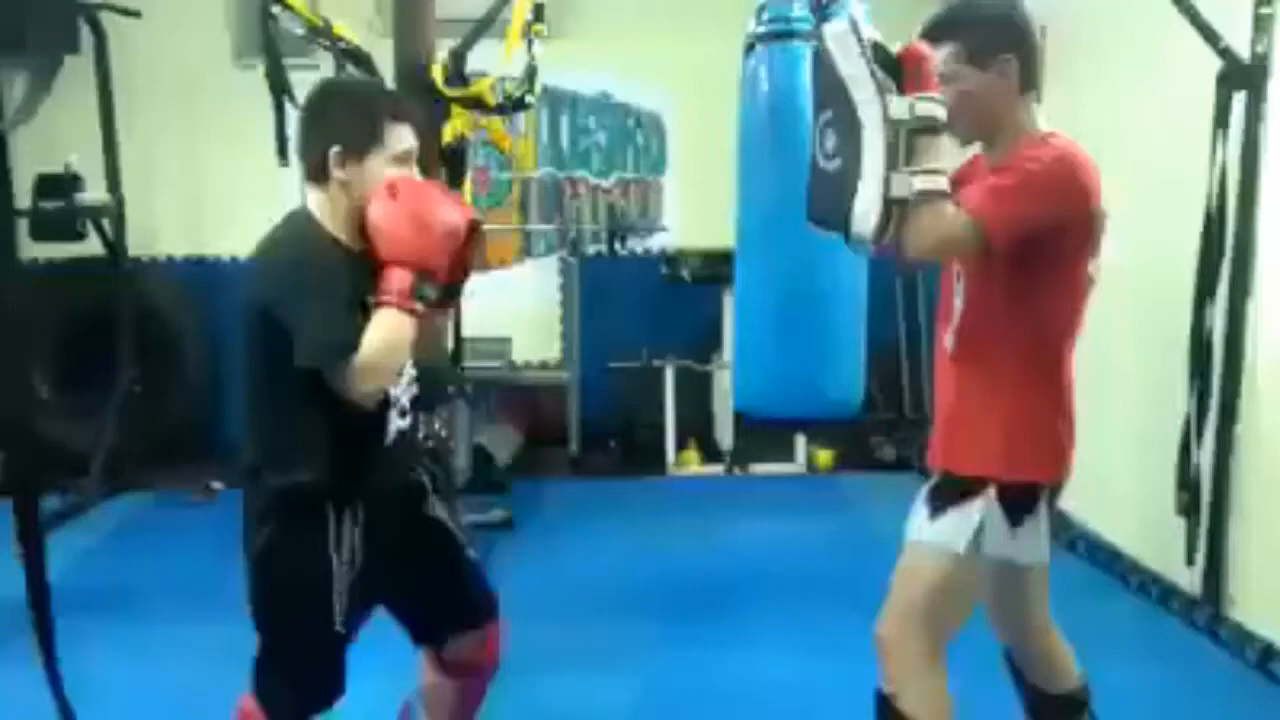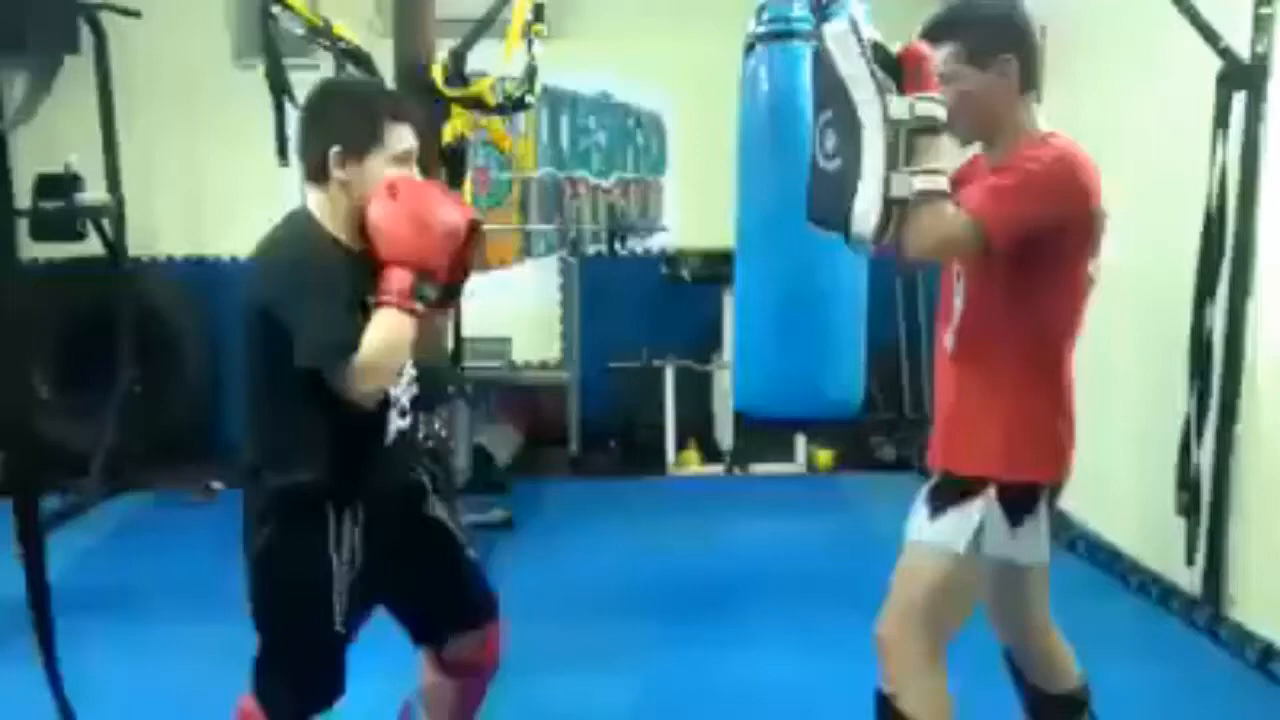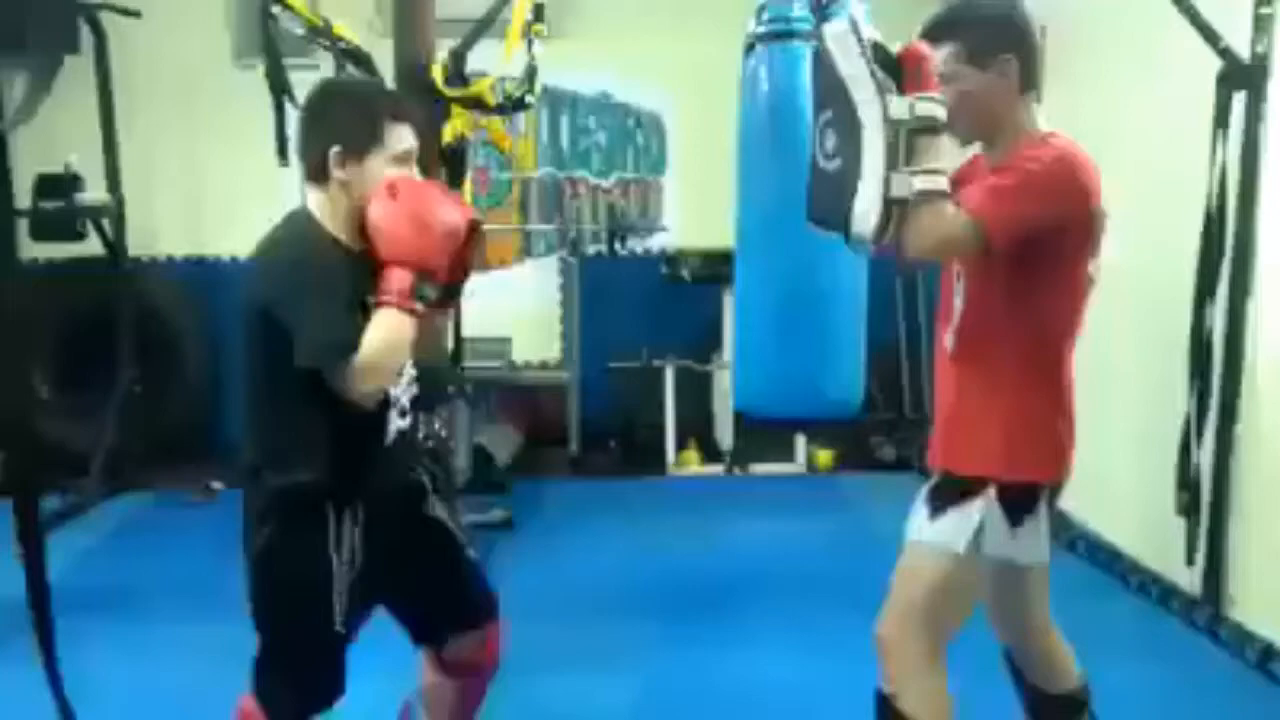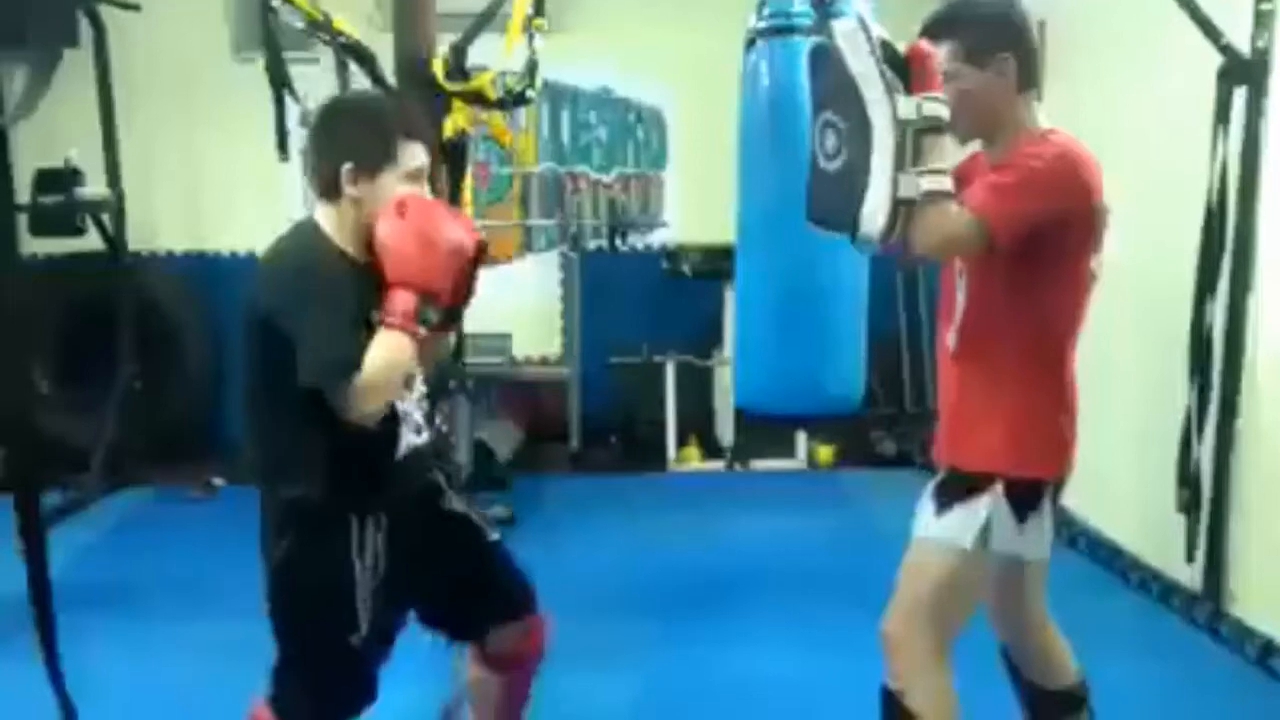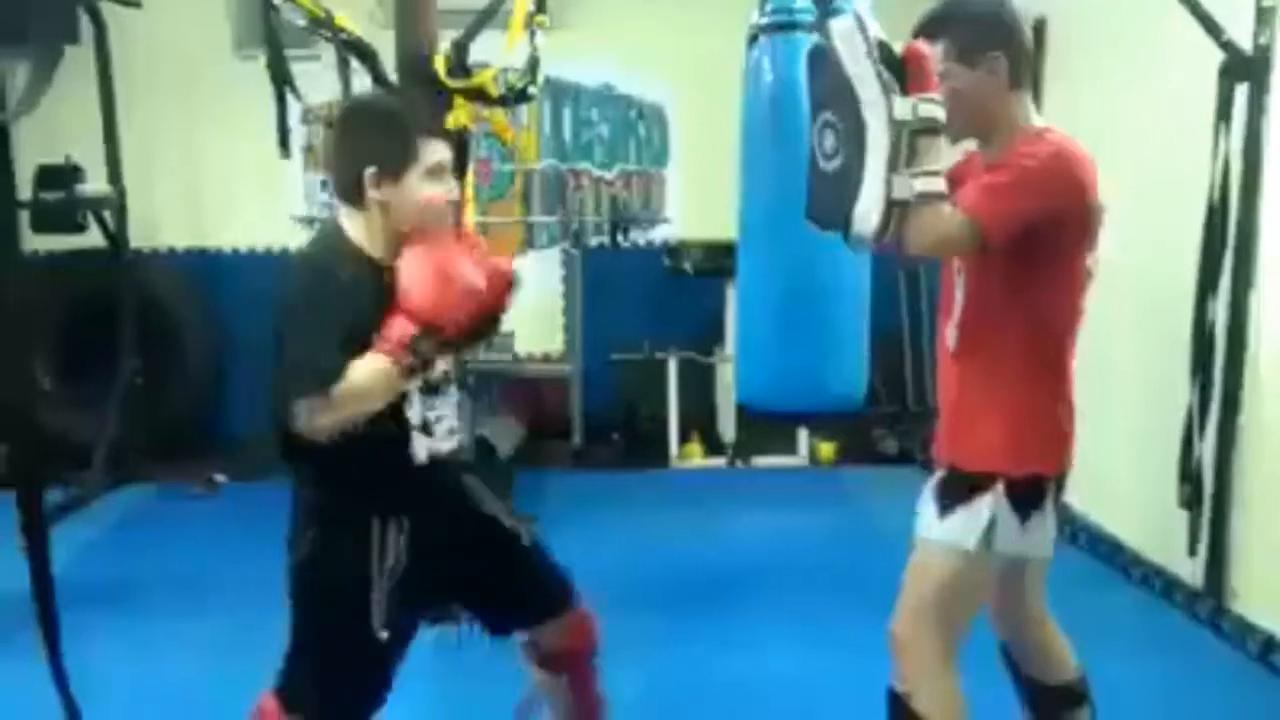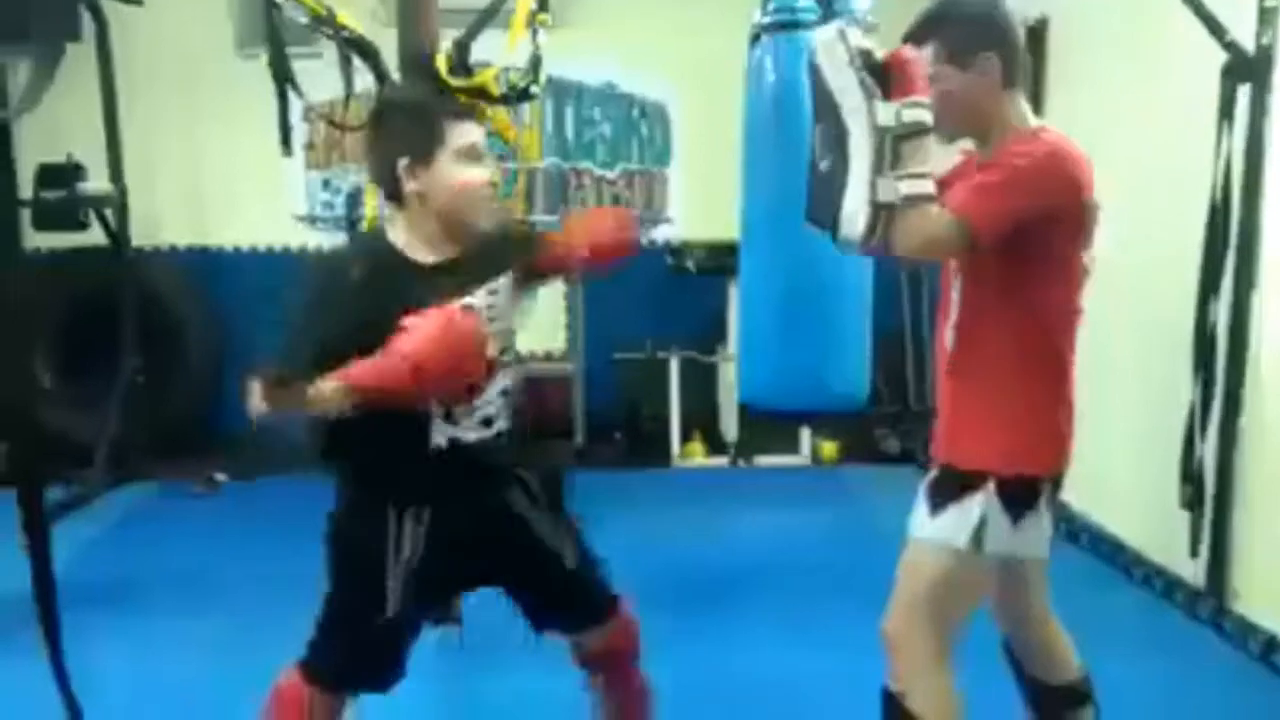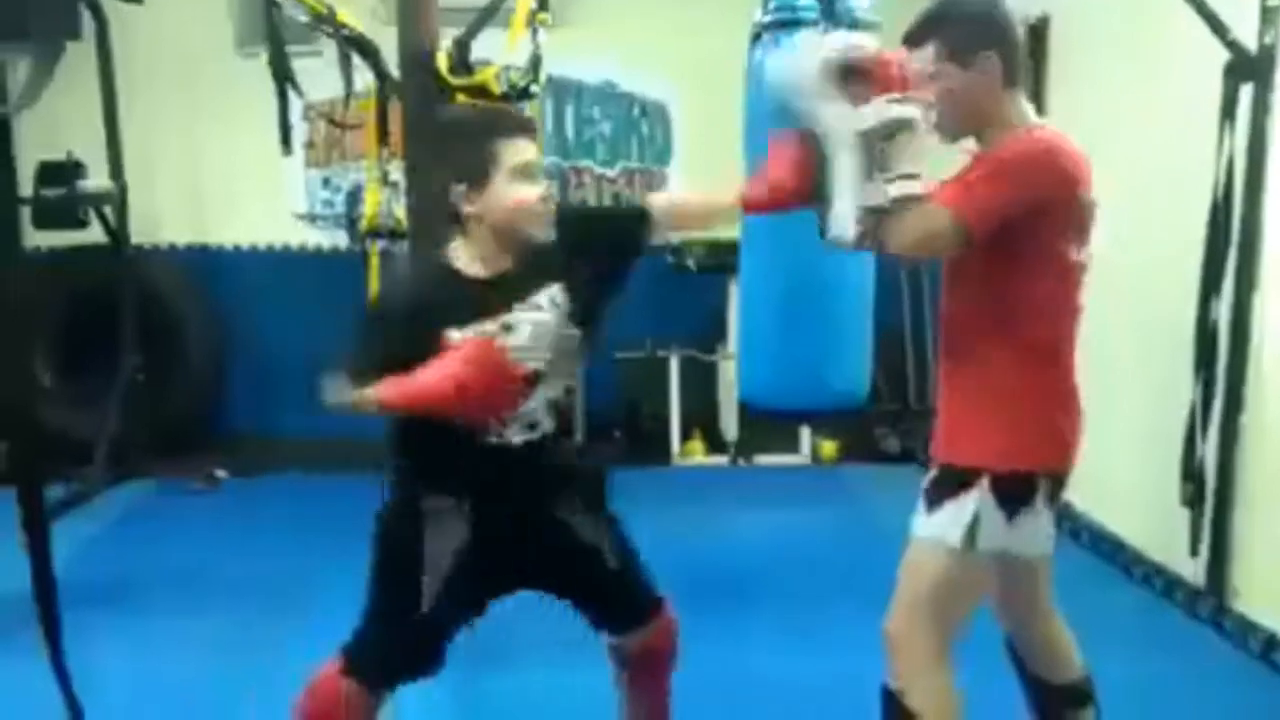
dt=0.1s
person 1, frame 1
left shoulder: (1053, 168)
right shoulder: (984, 171)
left elbow: (928, 240)
right elbow: (890, 234)
left hip: (1004, 452)
right hip: (986, 443)
left knee: (904, 639)
right knee: (1023, 625)
person 1, frame 2
left shoulder: (1053, 169)
right shoulder: (985, 171)
left elbow: (928, 240)
right elbow: (891, 235)
left hip: (1004, 452)
right hip: (987, 443)
left knee: (903, 639)
right knee: (1022, 625)
person 1, frame 3
left shoulder: (1053, 168)
right shoulder: (985, 171)
left elbow: (928, 241)
right elbow: (889, 234)
left hip: (1004, 453)
right hip: (988, 443)
left knee: (904, 640)
right knee: (1023, 625)
person 1, frame 4
left shoulder: (1054, 166)
right shoulder: (985, 168)
left elbow: (934, 239)
right elbow: (893, 231)
left hip: (1008, 447)
right hip: (989, 439)
left knee: (910, 636)
right knee: (1019, 621)
person 1, frame 5
left shoulder: (1047, 165)
right shoulder: (985, 168)
left elbow: (929, 239)
right elbow: (889, 231)
left hip: (1006, 448)
right hip: (989, 437)
left knee: (917, 637)
right knee: (1017, 618)
person 1, frame 6
left shoulder: (1043, 163)
right shoulder: (984, 168)
left elbow: (916, 239)
right elbow: (879, 234)
left wrist: (904, 123)
left hip: (1004, 446)
right hip: (993, 438)
left knee: (910, 636)
right knee: (1024, 617)
person 1, frame 7
left shoulder: (1037, 159)
right shoulder: (997, 167)
left elbow: (911, 236)
right elbow: (883, 231)
left wrist: (891, 117)
right wrist: (847, 137)
left hip: (1007, 446)
right hip: (1004, 438)
left knee: (912, 638)
right knee: (1029, 615)
person 2, frame 1
left shoulder: (363, 244)
right shoulder: (294, 261)
left elbow: (406, 348)
right elbow: (363, 376)
left wrist: (437, 272)
right wrist: (409, 277)
left hip: (388, 488)
right hip: (314, 510)
left knee: (471, 635)
person 2, frame 2
left shoulder: (363, 244)
right shoulder: (294, 260)
left elbow: (404, 348)
right elbow: (363, 376)
left wrist: (437, 271)
right wrist: (409, 276)
left hip: (388, 487)
right hip: (313, 511)
left knee: (471, 634)
person 2, frame 3
left shoulder: (367, 241)
right shoulder: (296, 259)
left elbow: (407, 350)
right elbow: (361, 378)
left wrist: (439, 264)
right wrist: (411, 274)
left hip: (388, 486)
right hip: (312, 509)
left knee: (470, 636)
person 2, frame 4
left shoulder: (376, 254)
right shoulder: (301, 273)
right elbow: (364, 396)
left wrist: (443, 286)
right wrist: (415, 294)
left hip: (406, 494)
right hip: (332, 520)
left knee: (516, 630)
person 2, frame 5
left shoulder: (409, 261)
right shoulder: (324, 281)
right elbow: (319, 416)
right wrist: (408, 335)
left hip: (443, 492)
right hip: (361, 522)
left knee: (564, 628)
person 2, frame 6
left shoulder: (491, 241)
right shoulder: (352, 281)
left elbow: (552, 251)
right elbow: (276, 396)
left wrist: (578, 247)
right wrist: (375, 377)
left hip: (494, 481)
right hip: (396, 505)
left knee: (609, 634)
person 2, frame 7
left shoulder: (568, 240)
right shoulder: (413, 294)
left elbow: (660, 213)
right elbow: (346, 389)
right wrist: (418, 391)
left hip: (547, 485)
right hip: (447, 501)
left knee: (649, 633)
right knee: (373, 667)
